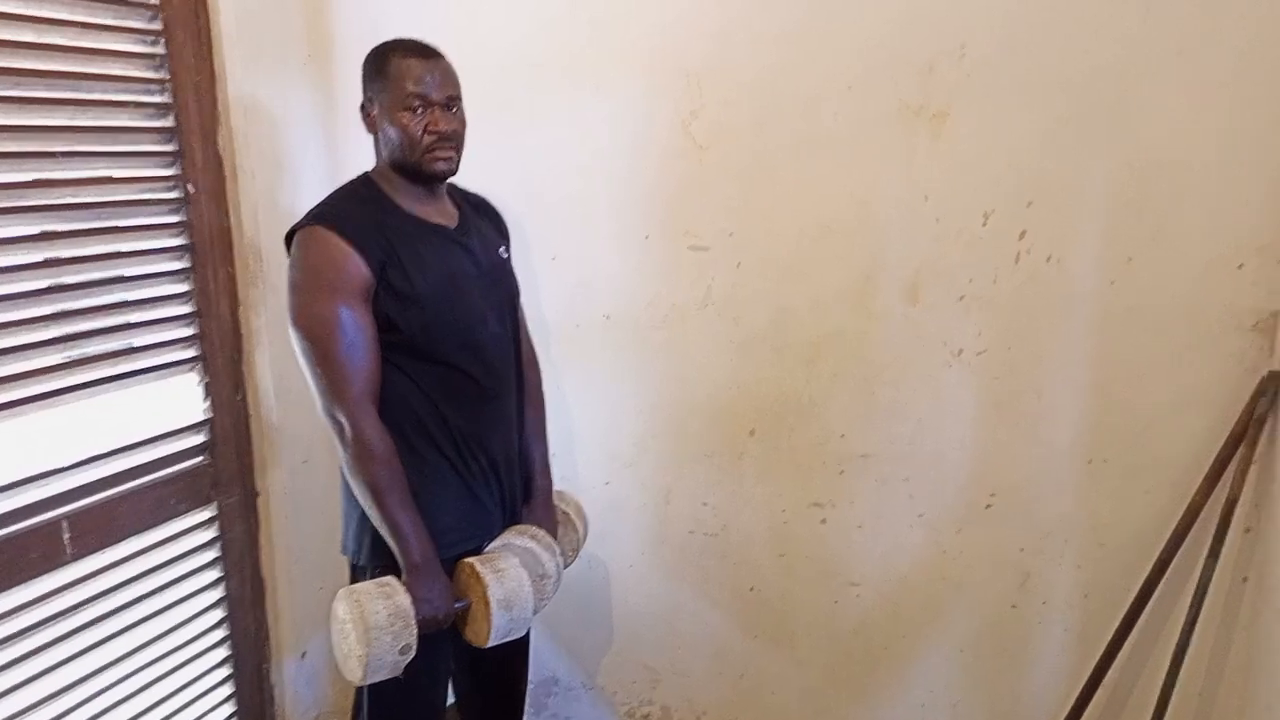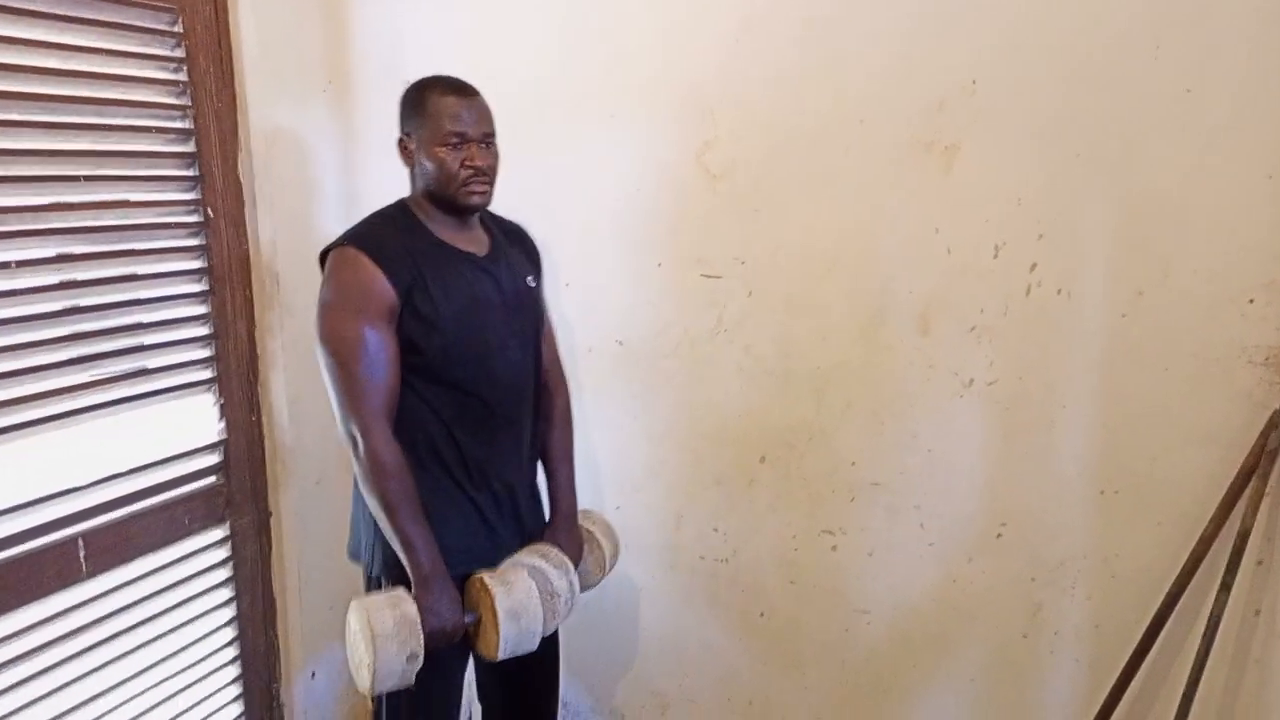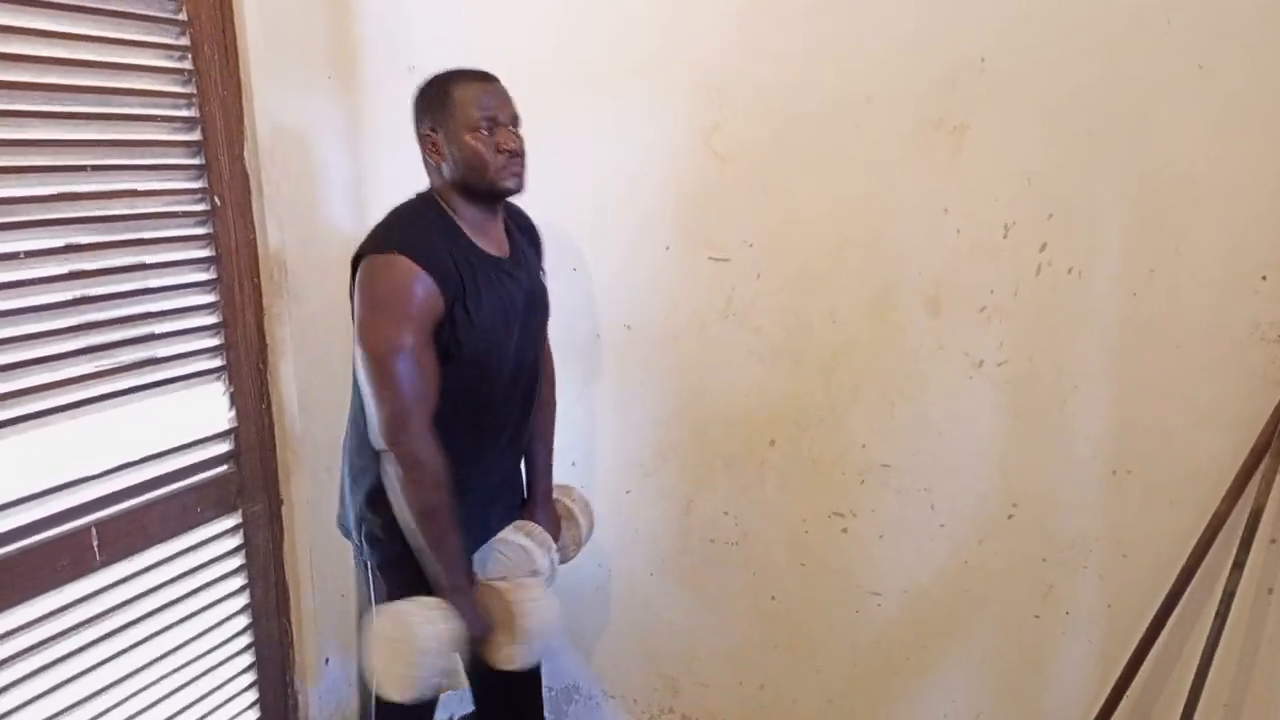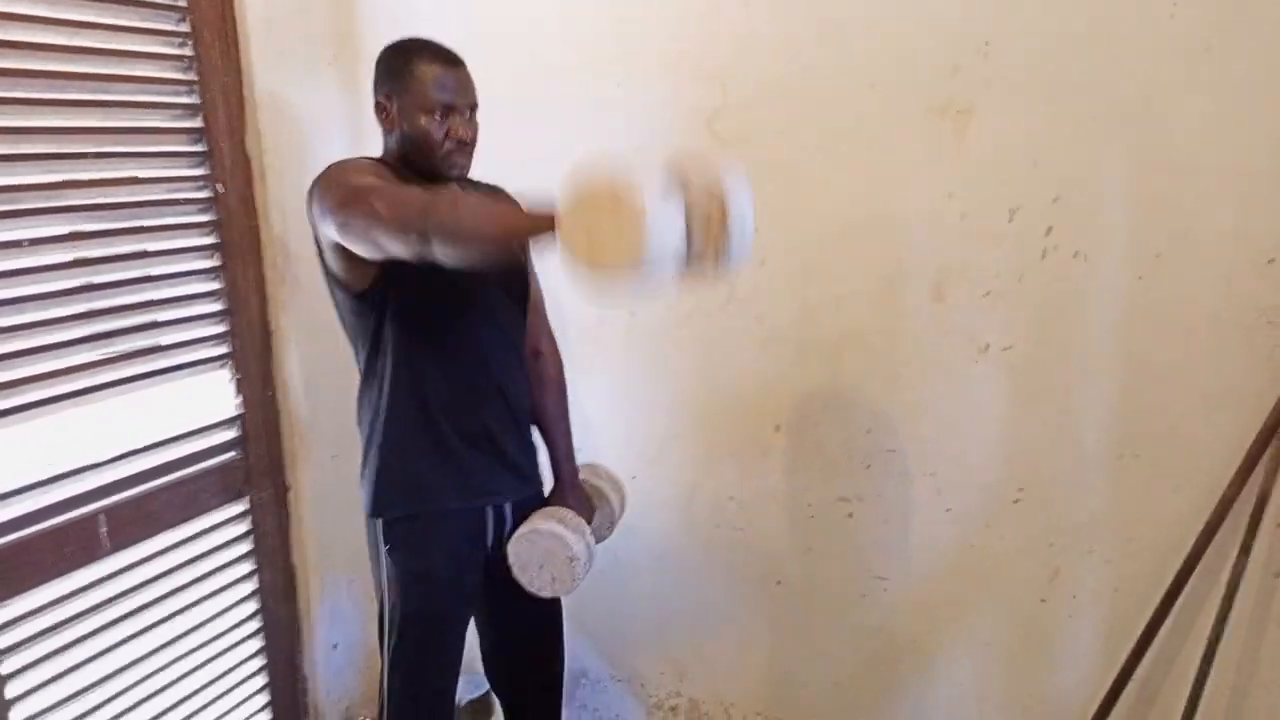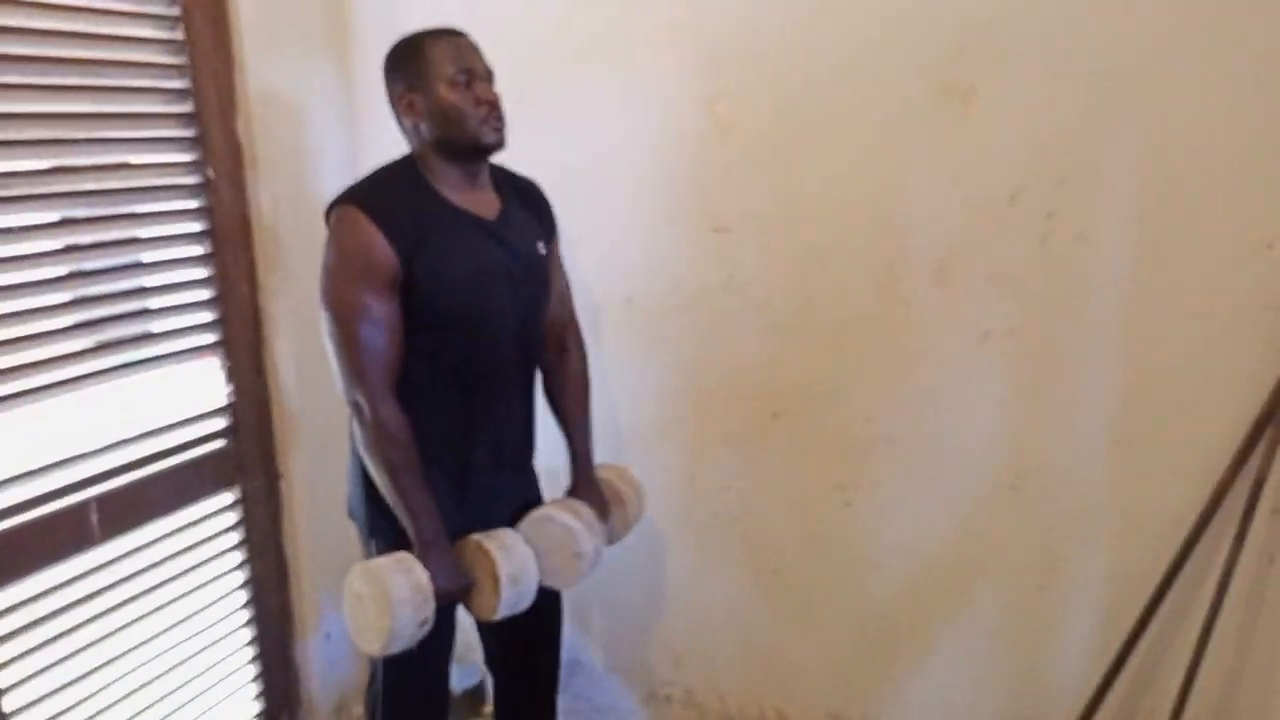
dt=1s
person 1, frame 1
left shoulder: (484, 218)
right shoulder: (335, 241)
right elbow: (353, 418)
left wrist: (540, 492)
right wrist: (417, 560)
left hip: (503, 517)
right hip: (408, 536)
person 1, frame 2
left shoulder: (516, 246)
right shoulder: (366, 263)
right elbow: (370, 435)
left wrist: (565, 516)
right wrist: (428, 574)
left hip: (516, 532)
right hip: (422, 546)
person 1, frame 3
left shoulder: (521, 233)
right shoulder: (403, 263)
right elbow: (405, 440)
left wrist: (541, 496)
right wrist: (453, 589)
left hip: (495, 508)
right hip: (406, 520)
person 1, frame 4
left shoulder: (495, 212)
right shoulder: (348, 194)
left elbow: (537, 348)
right elbow: (434, 227)
left wrist: (567, 478)
left hip: (513, 487)
right hip: (422, 498)
person 1, frame 5
left shoulder: (528, 204)
right shoulder: (370, 223)
left elbow: (562, 342)
right elbow: (372, 402)
left wrist: (584, 474)
right wrist: (430, 542)
left hip: (510, 489)
right hip: (413, 505)
left knee: (530, 651)
